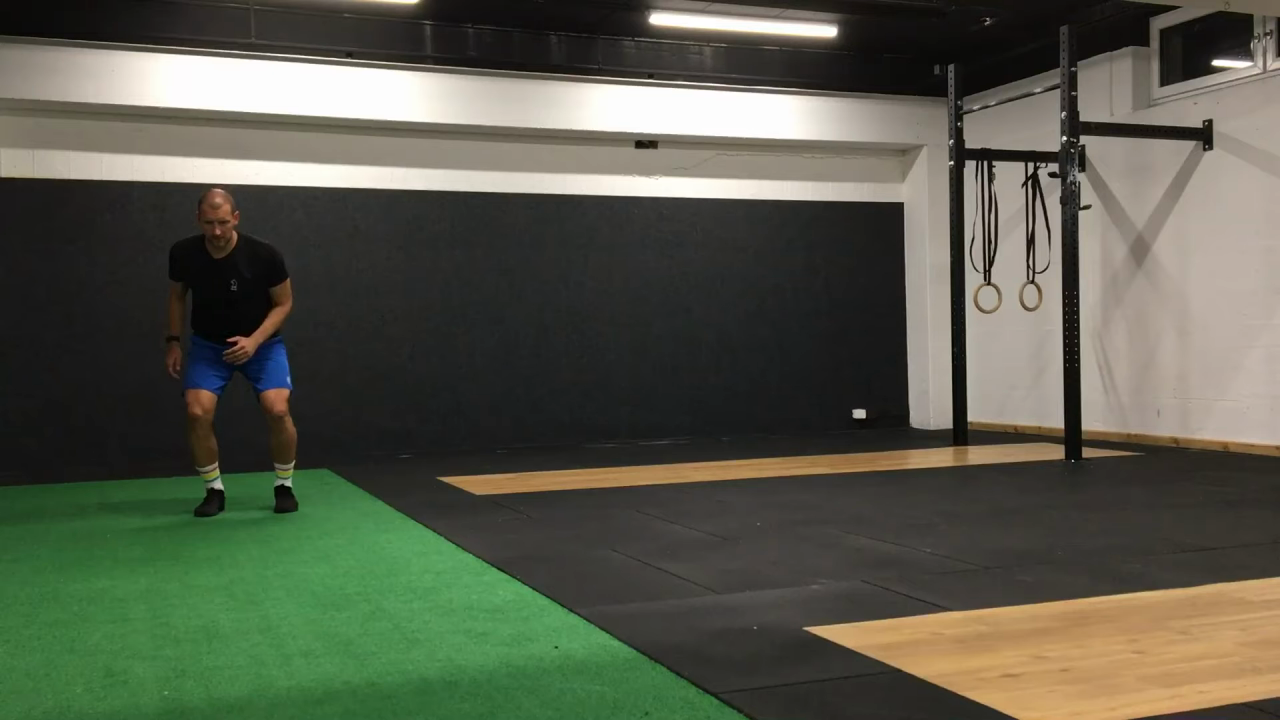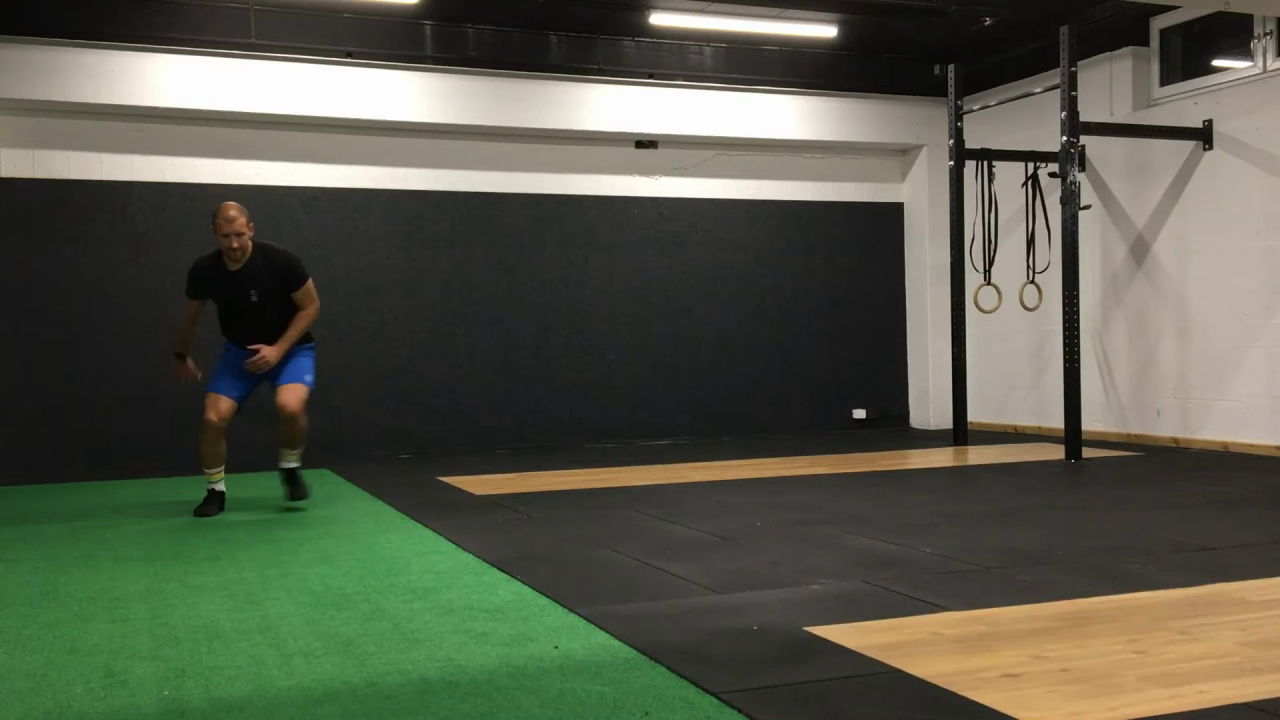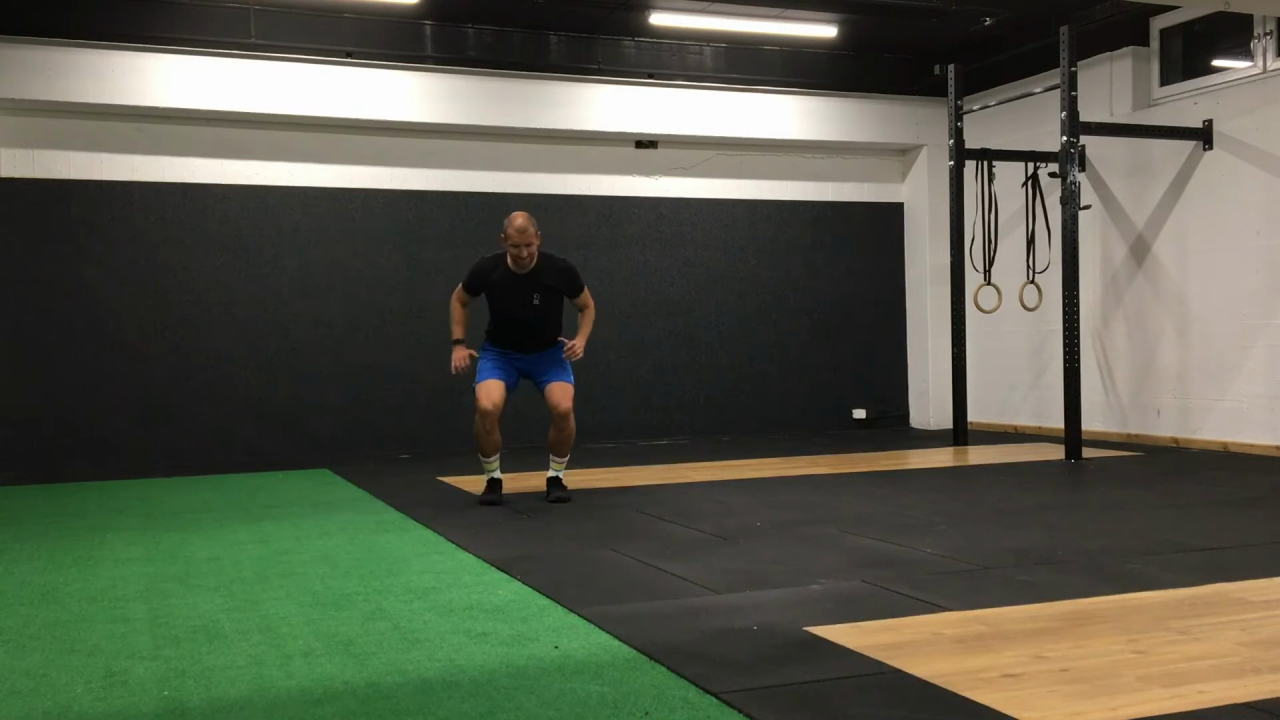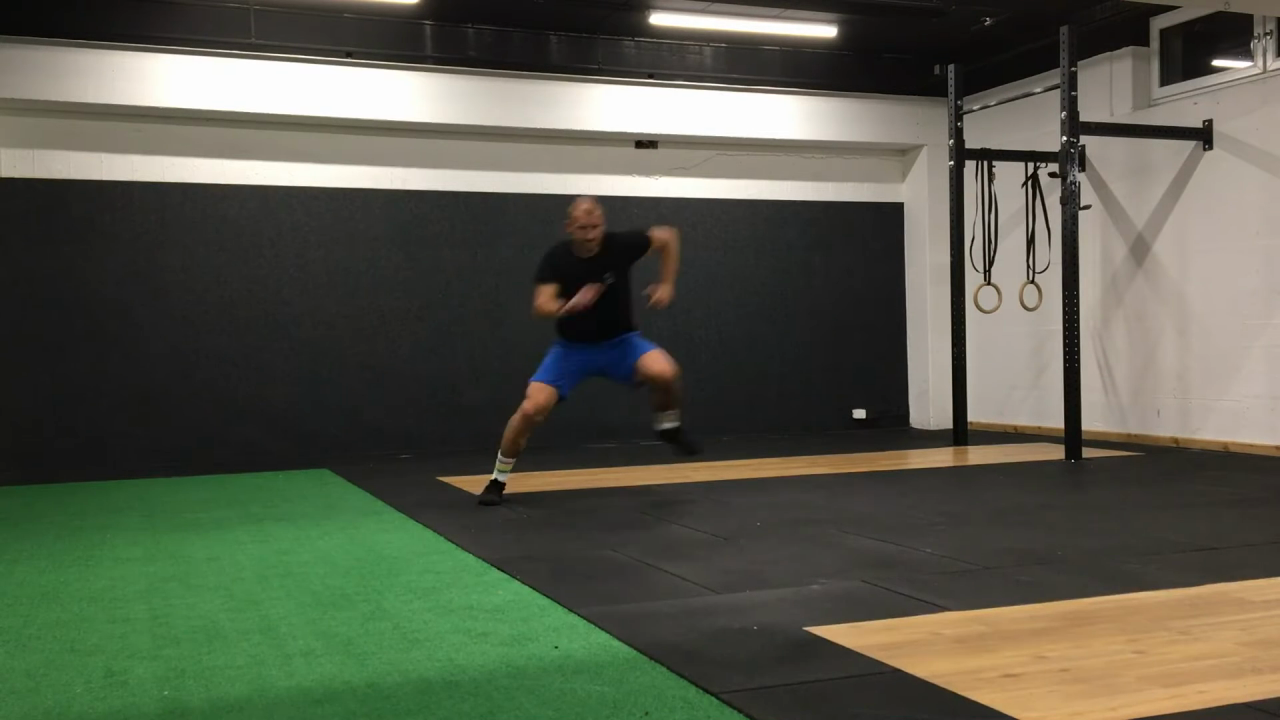
dt=1s
person 1, frame 1
left shoulder: (264, 255)
right shoulder: (183, 253)
left elbow: (283, 303)
right elbow: (177, 295)
left wrist: (254, 340)
right wrist: (173, 342)
left hip: (260, 344)
right hip: (208, 345)
left knee: (278, 410)
right knee: (197, 412)
left ankle: (284, 486)
right ankle: (214, 490)
person 1, frame 2
left shoulder: (281, 261)
right shoulder: (203, 271)
left elbow: (310, 306)
right elbow: (190, 316)
left wrist: (279, 349)
right wrist: (181, 356)
left hip: (290, 349)
right hip: (240, 351)
left knee: (290, 407)
right knee: (212, 419)
left ankle: (289, 467)
right ankle: (215, 490)
person 1, frame 3
left shoulder: (561, 270)
right shoulder: (487, 270)
left elbow: (586, 306)
right elbow: (458, 301)
left wrist: (581, 339)
right wrist: (459, 344)
left hip: (547, 352)
right hip: (499, 352)
left knee: (563, 408)
right knee: (486, 408)
left ankle: (555, 477)
right ankle: (493, 479)
person 1, frame 4
left shoulder: (622, 244)
right shoulder: (556, 258)
left elbow: (668, 238)
right elbow: (541, 306)
left wrist: (666, 284)
right wrist: (569, 305)
left hip: (621, 341)
right hip: (572, 347)
left knee: (665, 373)
right knee: (530, 410)
left ankle: (668, 425)
right ankle: (498, 480)
